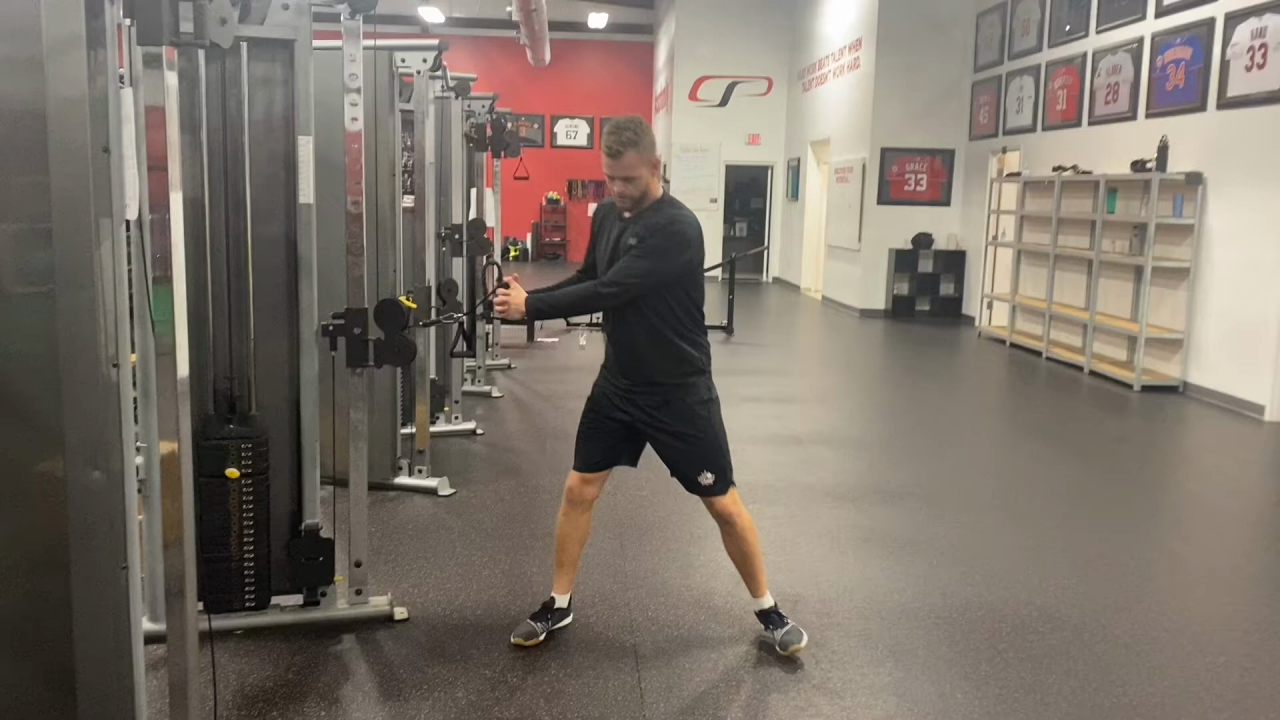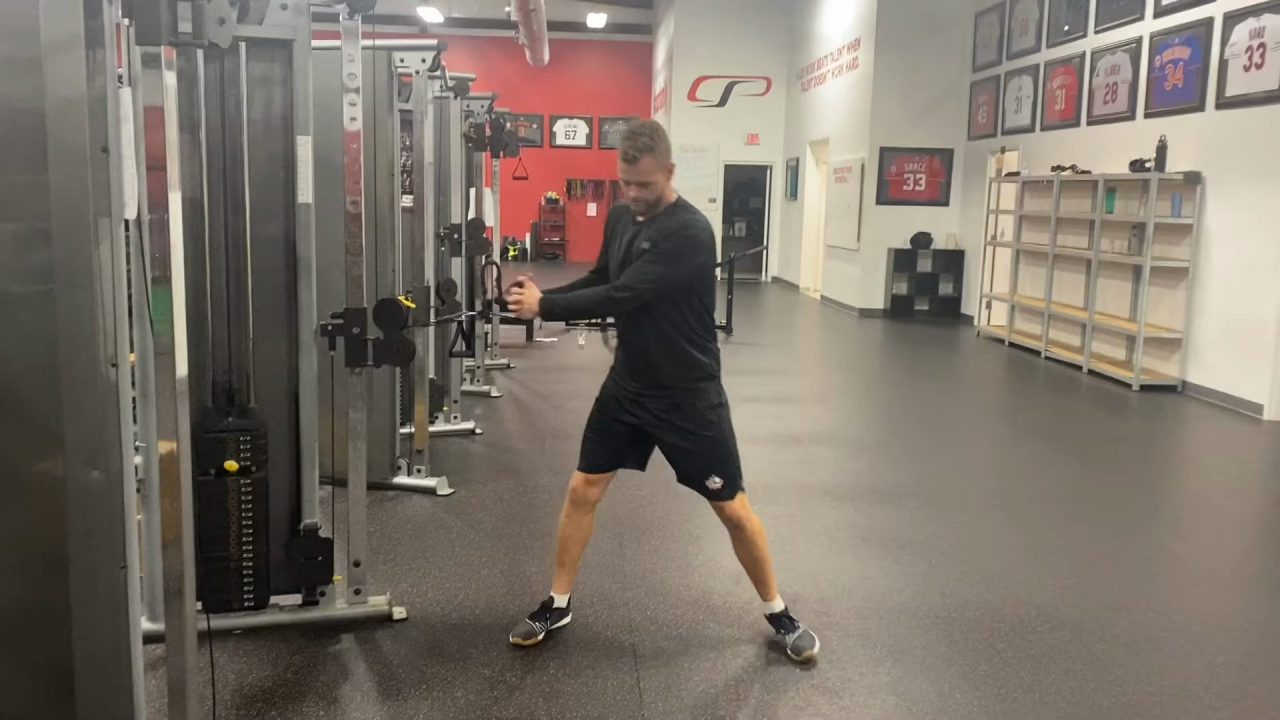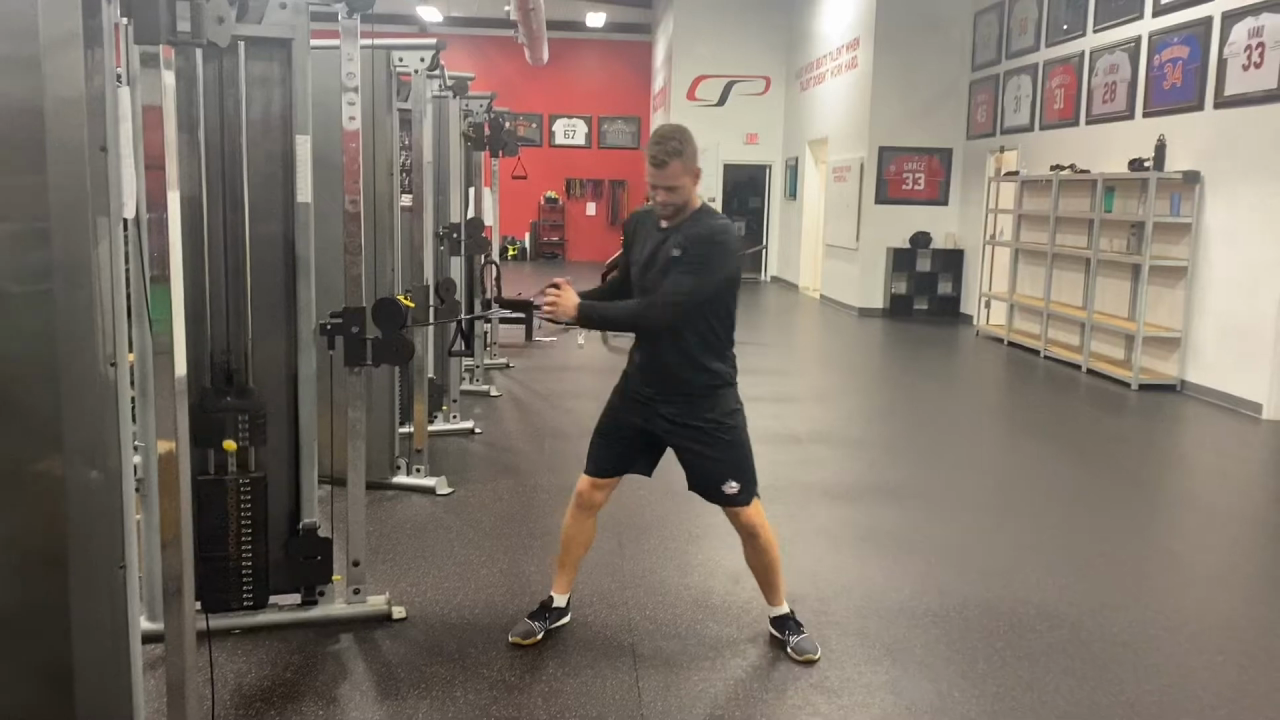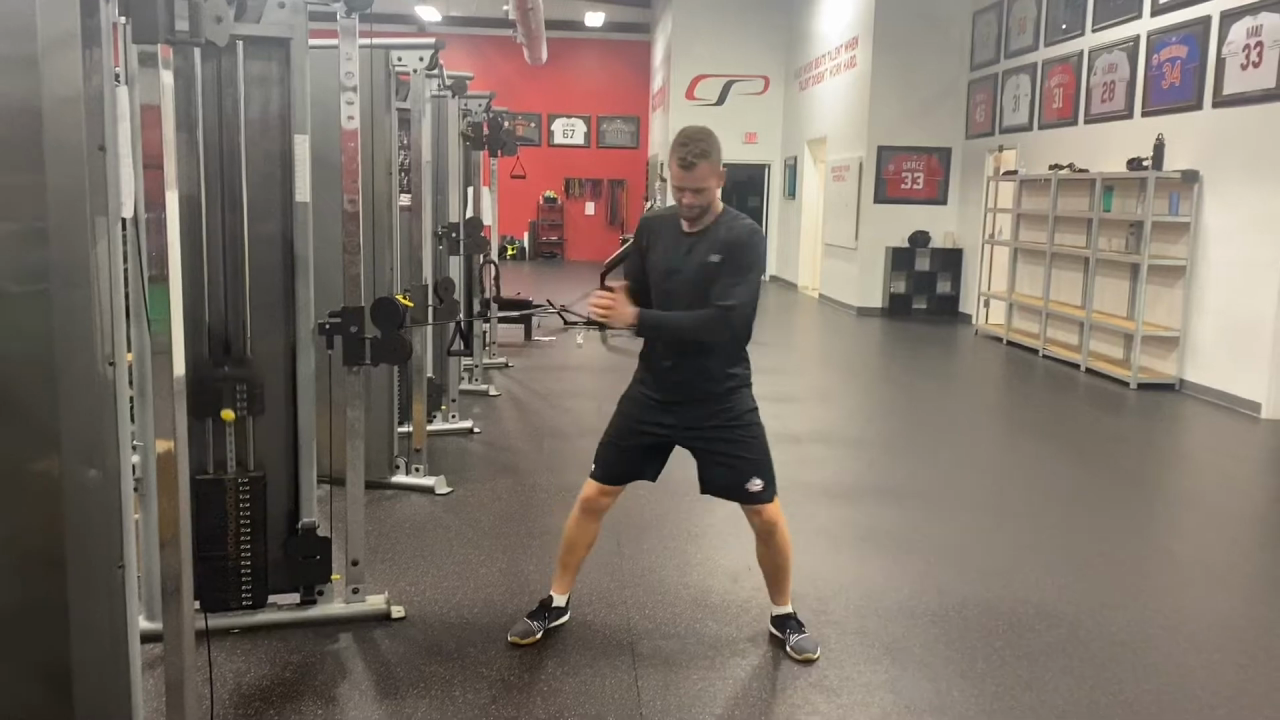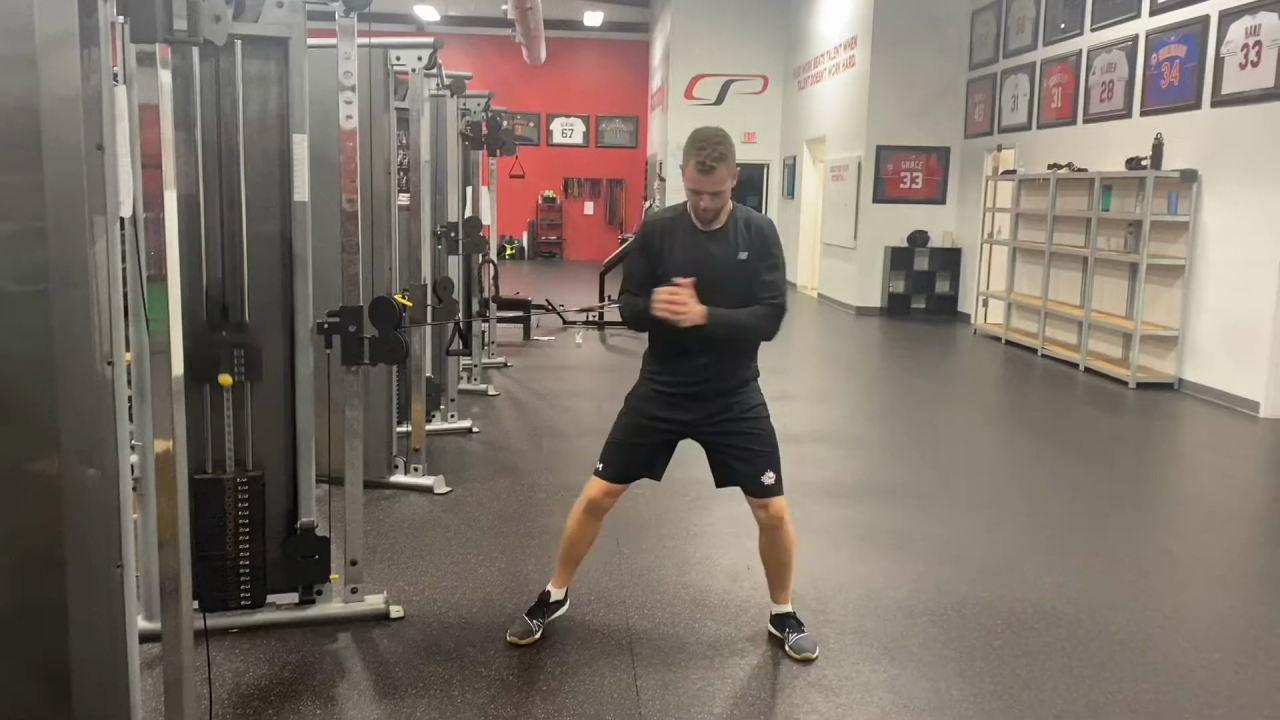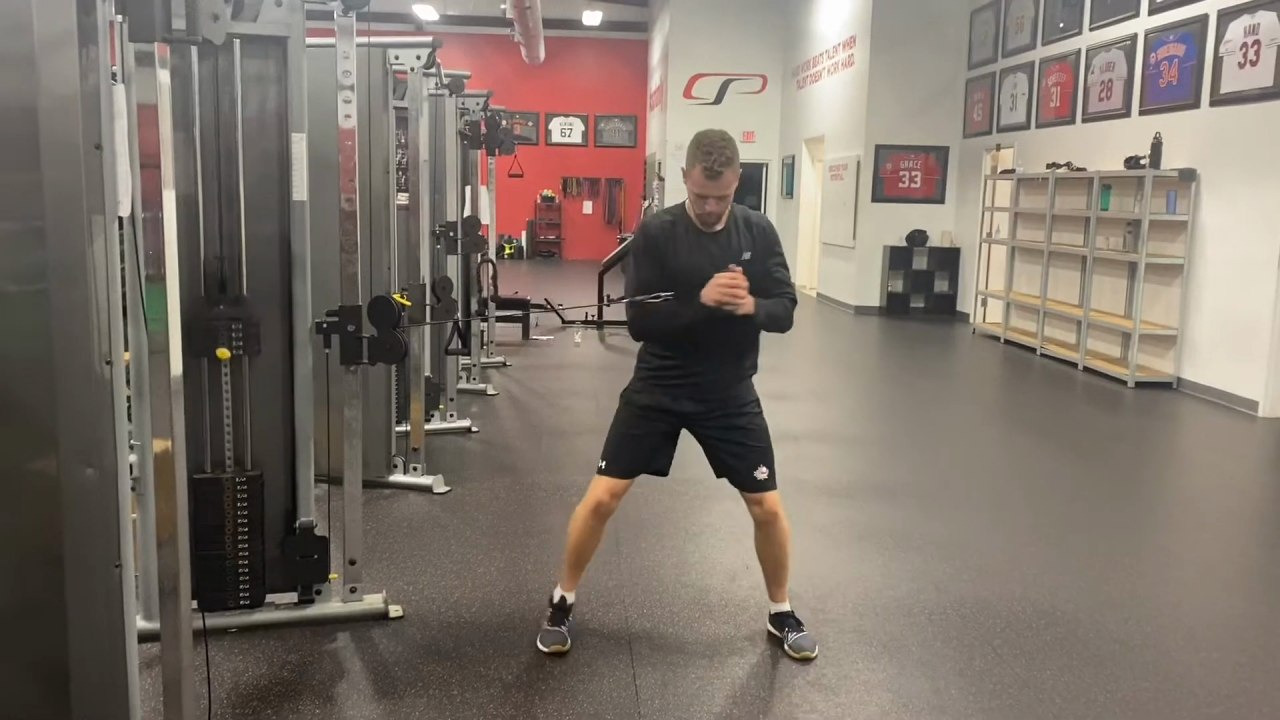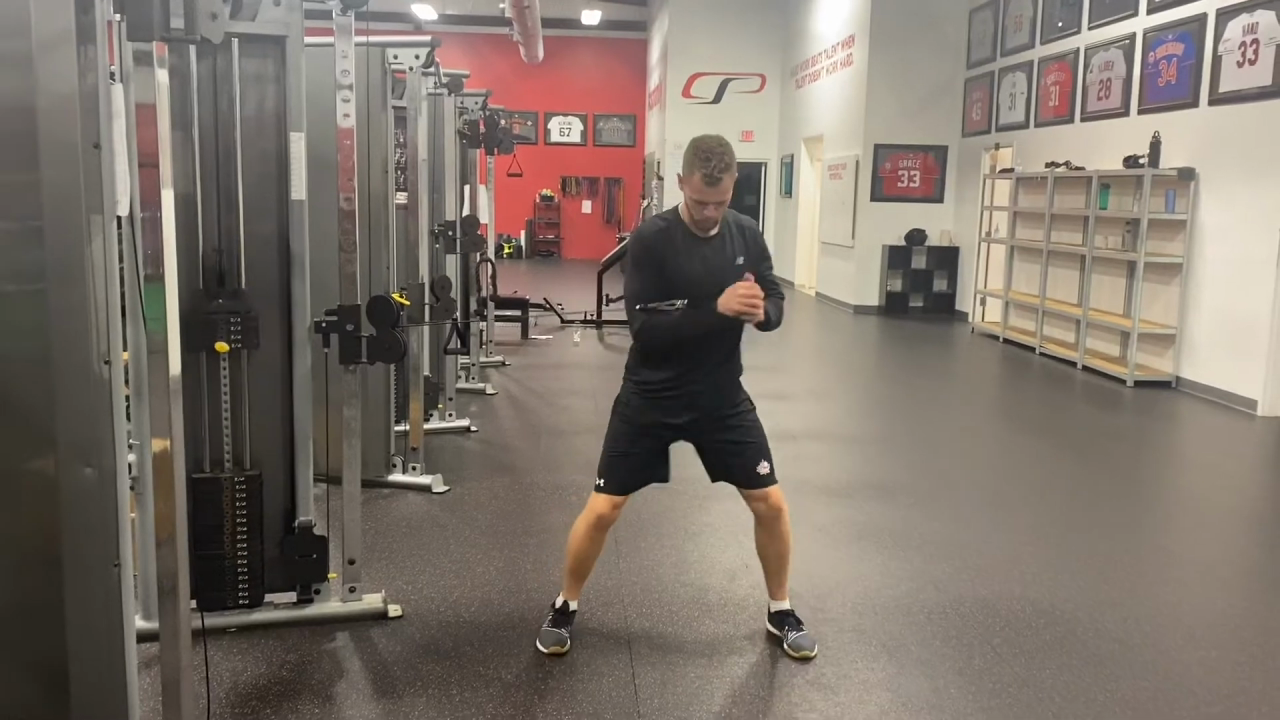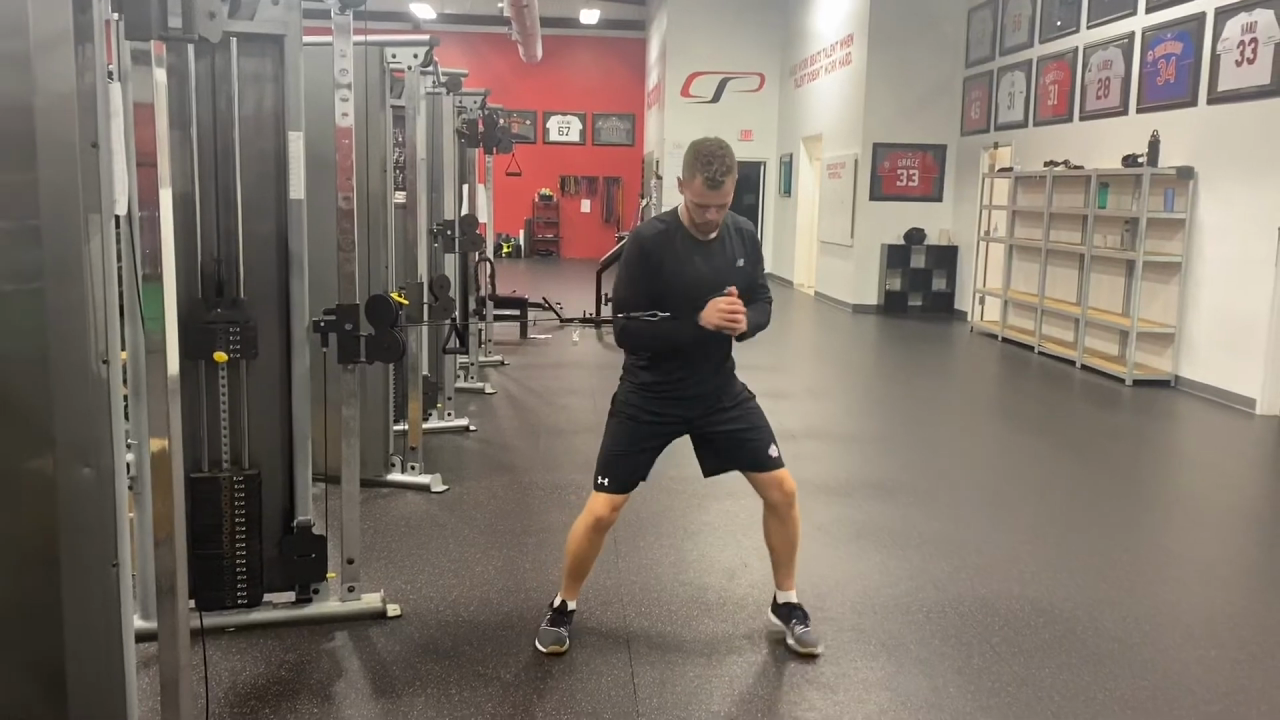
dt=0.1s
person 1, frame 1
left shoulder: (676, 227)
right shoulder: (607, 215)
left elbow: (609, 292)
right elbow: (588, 279)
left wrist: (529, 305)
right wrist: (526, 292)
left hip: (679, 389)
right hip: (619, 380)
left knee: (722, 503)
right knee: (579, 489)
left ankle: (768, 609)
right ankle: (557, 604)
person 1, frame 2
left shoulder: (689, 232)
right shoulder: (620, 218)
left elbow: (623, 296)
right elbow: (601, 281)
left wrist: (543, 305)
right wrist: (540, 294)
left hip: (688, 393)
right hip: (628, 383)
left knee: (731, 507)
right knee: (582, 490)
left ankle: (778, 613)
right ankle: (558, 603)
person 1, frame 3
left shoulder: (716, 236)
right shoulder: (640, 222)
left elbow: (661, 310)
right elbow: (622, 285)
left wrist: (582, 310)
right wrist: (574, 296)
left hip: (705, 400)
right hip: (641, 388)
left knee: (747, 515)
right knee: (588, 494)
left ankle: (781, 617)
right ankle: (556, 603)
person 1, frame 4
left shoulder: (743, 238)
right shoulder: (653, 227)
left elbow: (724, 325)
right elbow: (635, 292)
left wrist: (638, 318)
right wrist: (614, 303)
left hip: (720, 402)
right hip: (653, 394)
left knee: (766, 515)
right knee: (594, 497)
left ankle: (783, 616)
right ankle: (556, 602)
person 1, frame 5
left shoulder: (759, 233)
right shoulder: (658, 230)
left elbow: (768, 320)
right elbow: (626, 309)
left wrist: (702, 316)
right wrist: (657, 304)
left hip: (734, 396)
right hip: (662, 391)
left knee: (773, 510)
right knee: (598, 496)
left ankle: (783, 614)
right ankle: (553, 596)
person 1, frame 6
left shoulder: (758, 232)
right shoulder: (658, 231)
left elbow: (784, 311)
right elbow: (640, 319)
left wrist: (751, 305)
right wrist: (701, 299)
left hip: (729, 391)
right hip: (657, 387)
left knee: (767, 507)
right knee: (602, 497)
left ankle: (781, 614)
right ankle: (563, 600)
person 1, frame 7
left shoulder: (746, 234)
right shoulder: (651, 237)
left elbow: (775, 308)
right elbow: (645, 329)
left wrist: (759, 309)
right wrist: (717, 309)
left hip: (722, 396)
right hip: (650, 397)
left knee: (771, 503)
right knee: (603, 510)
left ankle: (780, 612)
right ankle: (564, 609)
person 1, frame 8
left shoulder: (744, 236)
right shoulder: (649, 240)
left elbow: (759, 306)
right elbow: (627, 330)
left wrist: (744, 321)
right wrist: (699, 320)
left hip: (719, 392)
right hip: (648, 396)
left knee: (781, 488)
right knee: (602, 511)
left ankle: (786, 603)
right ankle: (562, 608)
